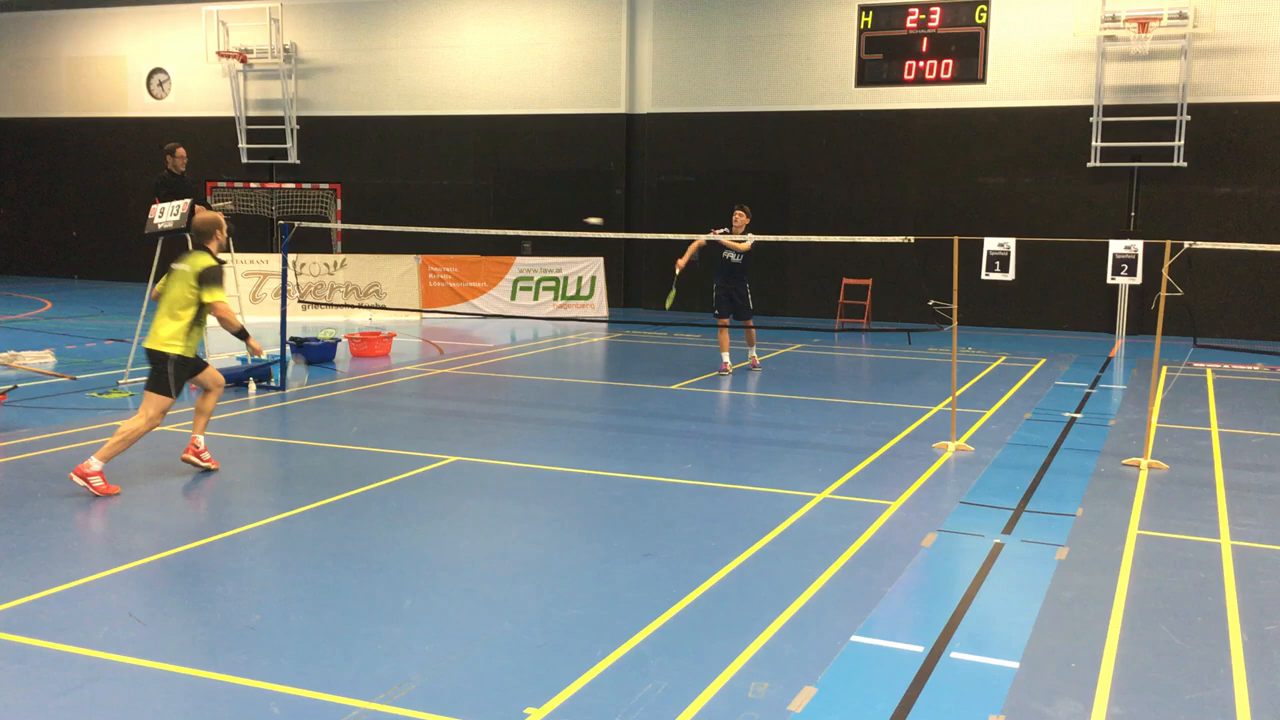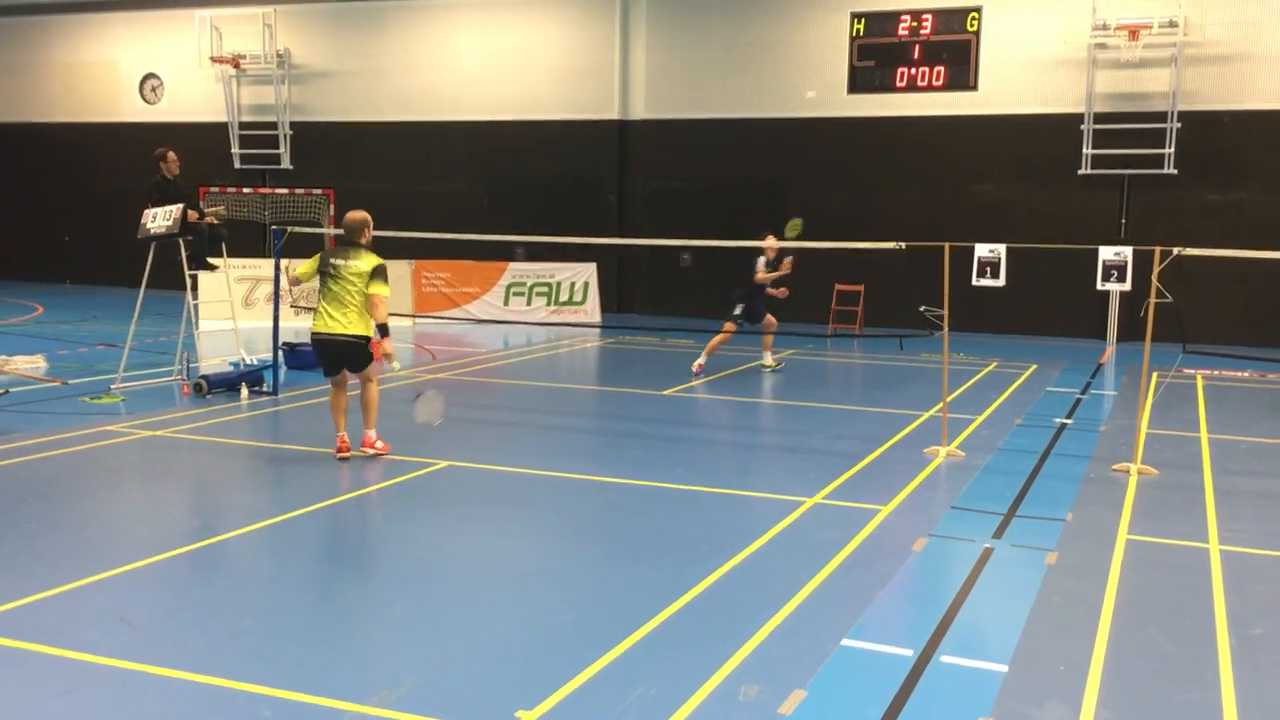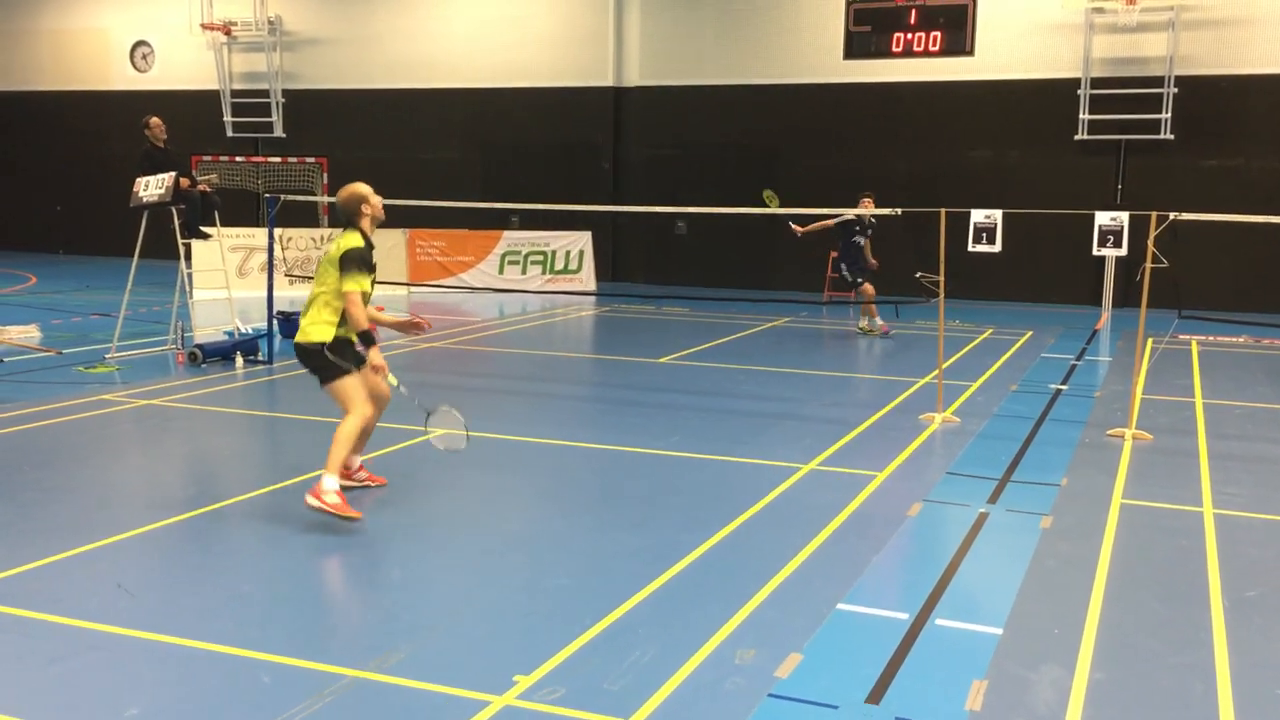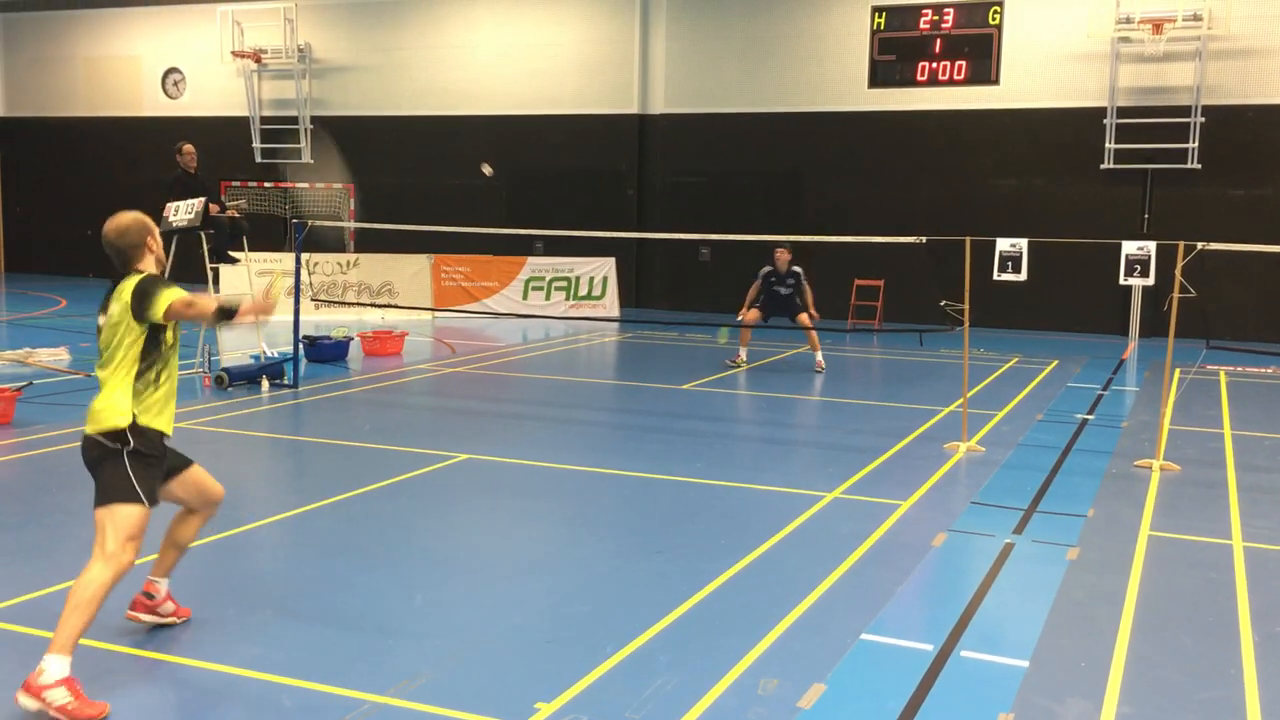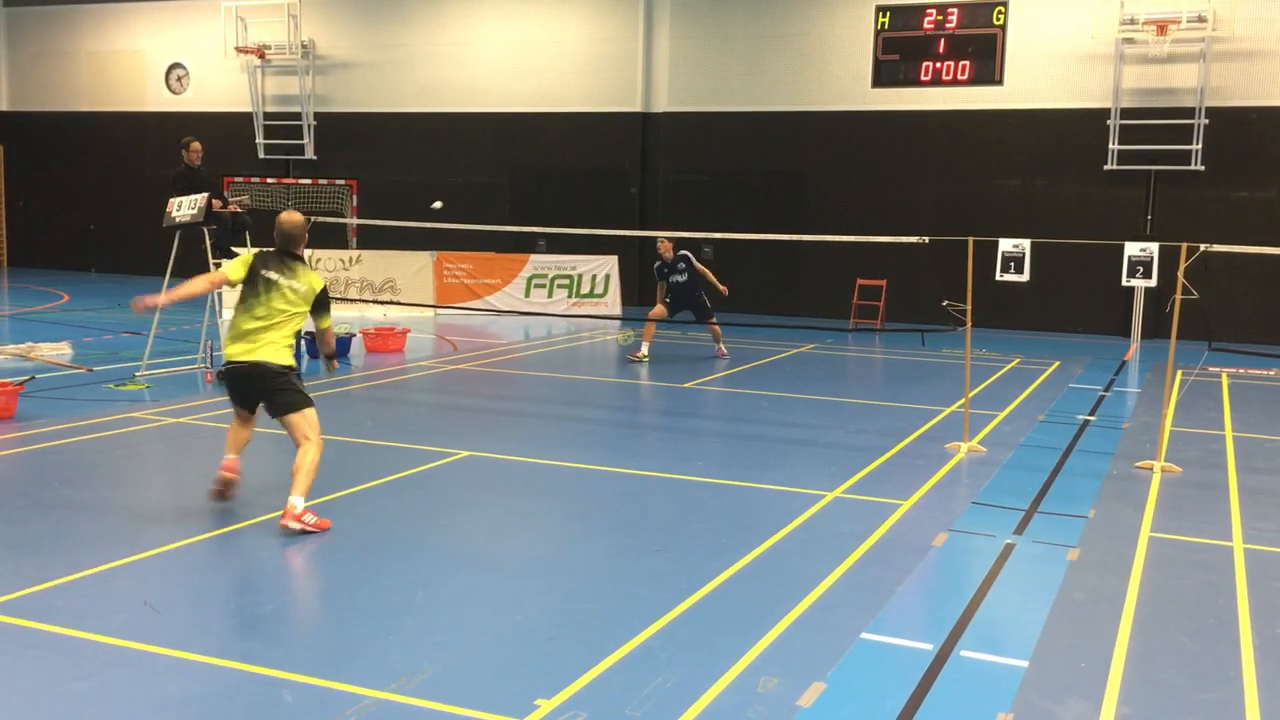
dt=1s
person 1, frame 1
left shoulder: (181, 261)
right shoulder: (209, 266)
left elbow: (157, 293)
right elbow: (220, 312)
right wrist: (247, 338)
left hip: (164, 346)
right hip: (171, 350)
left knee: (215, 383)
right knee: (151, 416)
left ankle: (196, 447)
right ankle: (91, 468)
person 1, frame 2
left shoulder: (326, 256)
right shoulder: (375, 264)
left elbow: (294, 278)
right elbow: (377, 302)
right wrist: (385, 337)
left hip: (320, 335)
right hip: (353, 338)
left knee: (338, 385)
right knee: (368, 381)
left ankle: (342, 441)
right ankle: (371, 437)
person 1, frame 3
left shoulder: (350, 244)
right shoulder: (357, 249)
right elbow: (353, 303)
left wrist: (393, 323)
right wrist: (371, 348)
left hip: (334, 339)
right hip: (321, 342)
left knee: (381, 394)
right knee: (360, 411)
left ankle: (351, 468)
right ankle: (326, 491)
person 1, frame 4
left shoulder: (116, 299)
right shoulder: (143, 288)
right elbow: (183, 304)
right wrist: (234, 309)
left hip: (133, 437)
right hip: (120, 443)
left knee: (208, 497)
right knee: (114, 557)
left ankle: (152, 593)
right ankle: (48, 679)
person 1, frame 5
left shoulder: (254, 261)
right shoulder: (315, 284)
left elbow: (210, 281)
right elbow: (326, 334)
left wrist: (163, 298)
right wrist: (331, 358)
left hip: (238, 364)
right hip: (277, 369)
left knee: (243, 418)
right knee: (311, 440)
left ankle: (229, 465)
right ankle: (296, 509)
